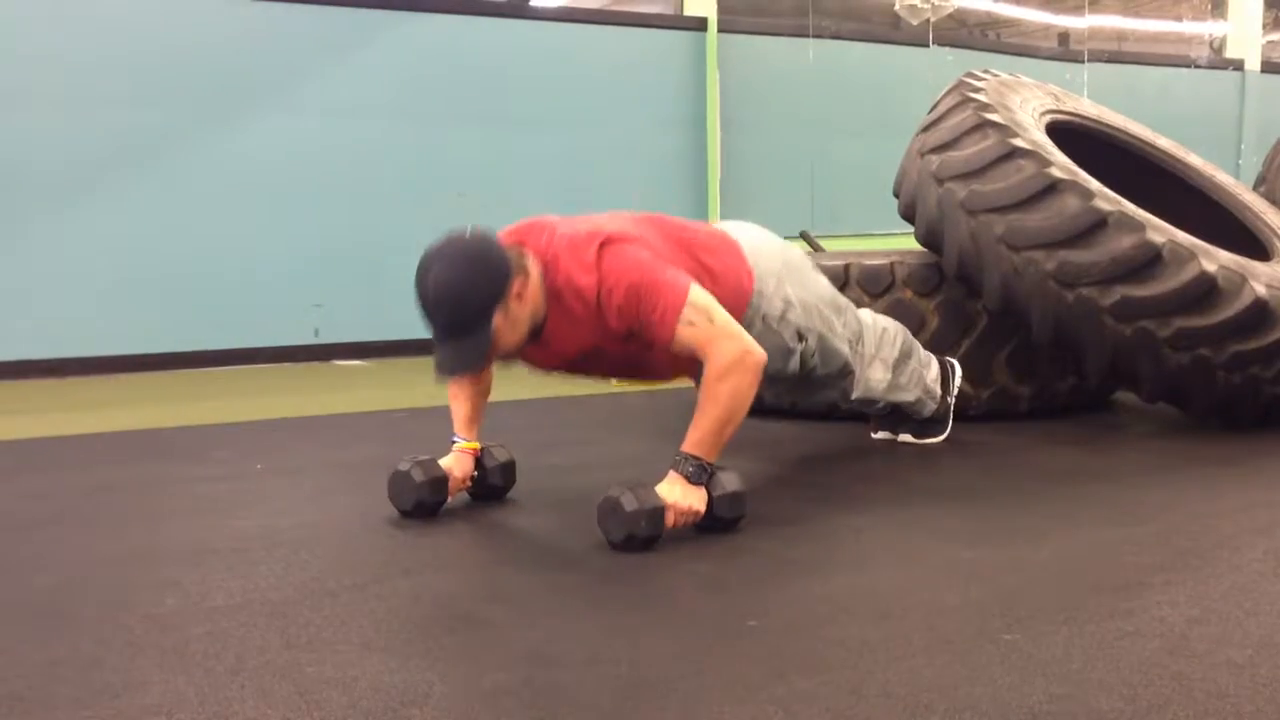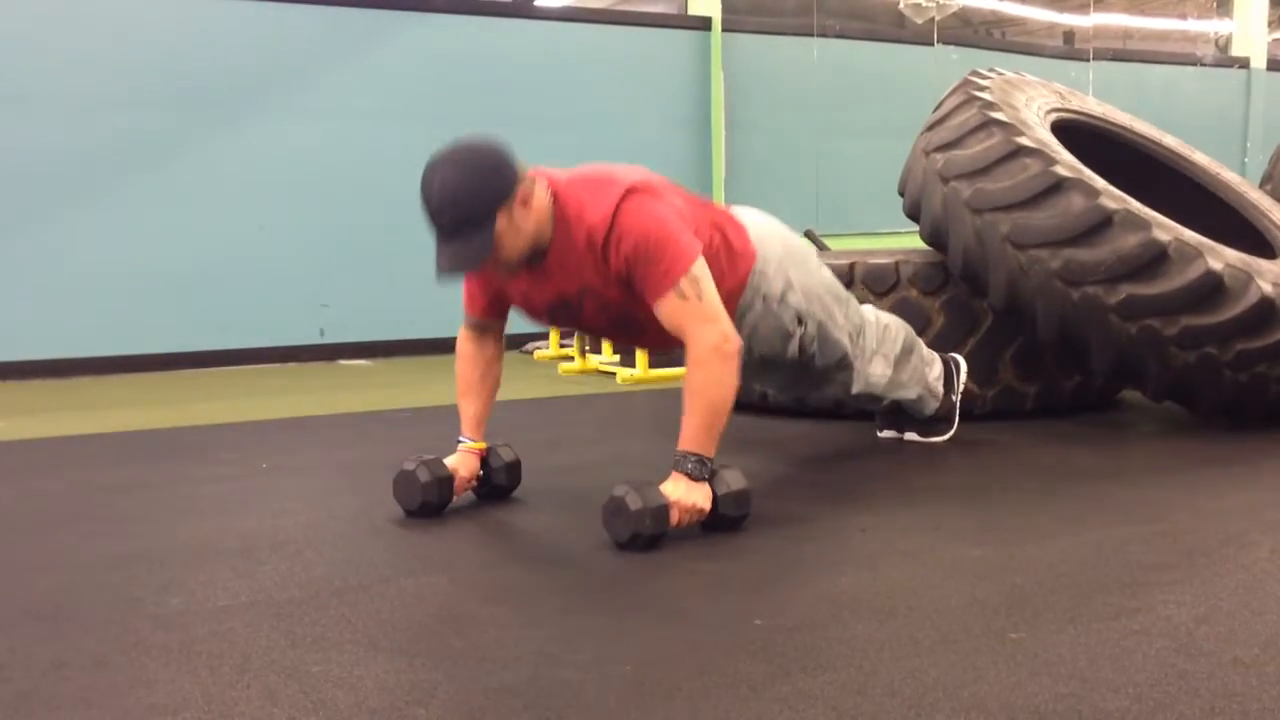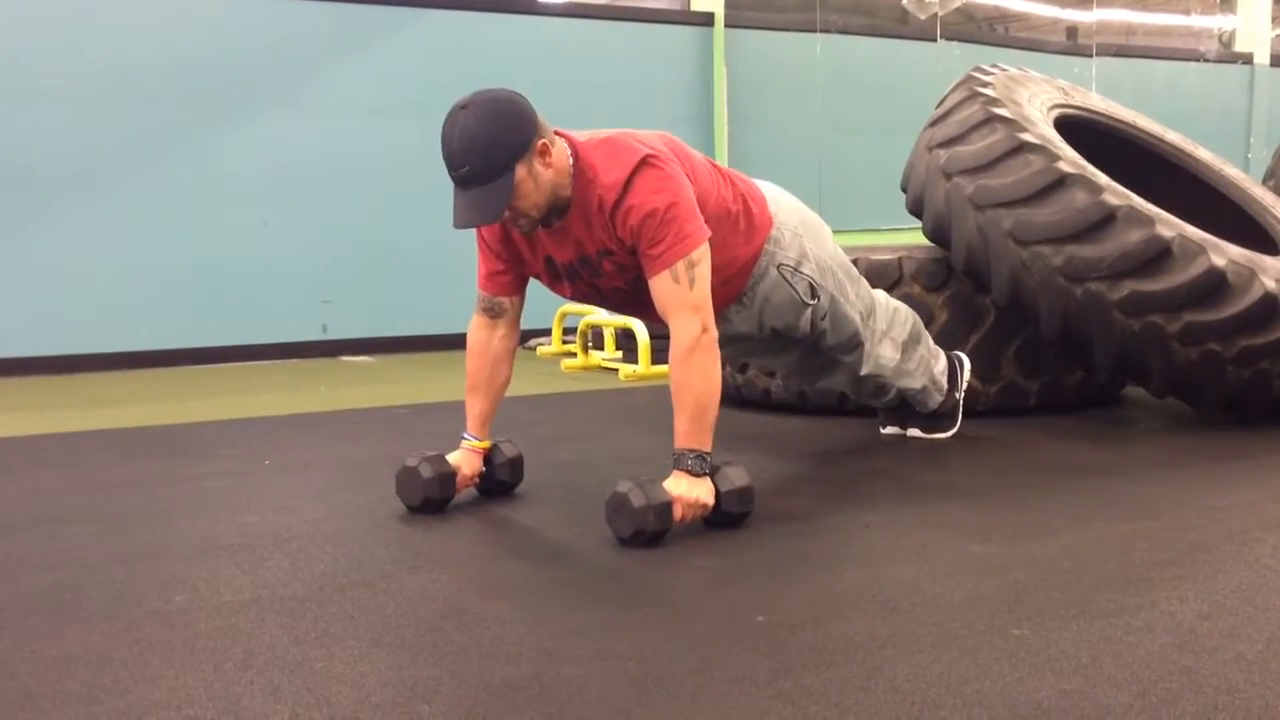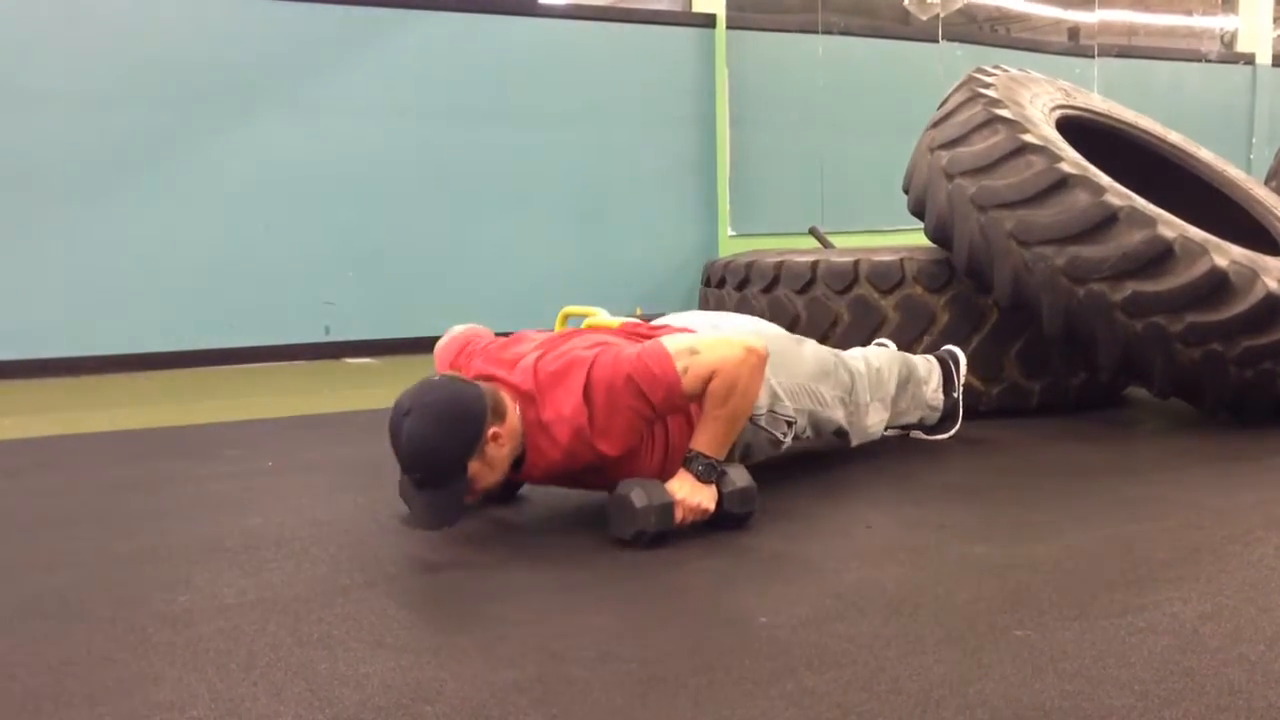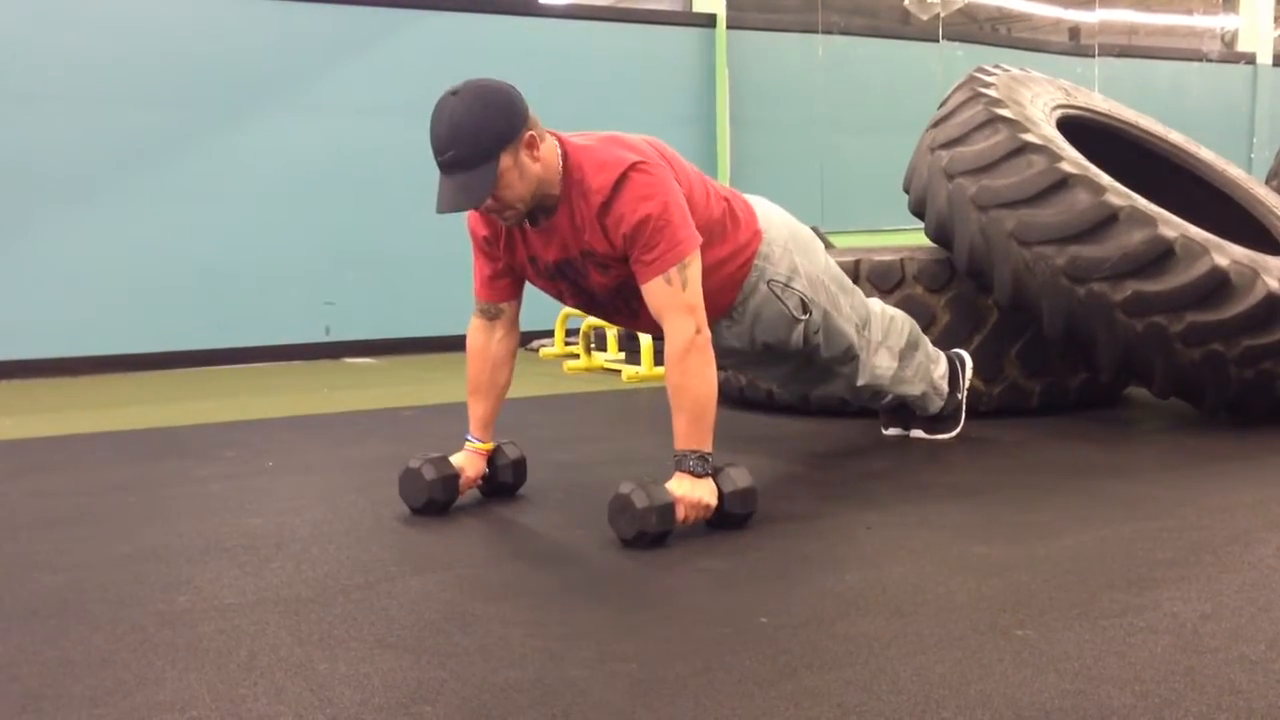
dt=1s
person 1, frame 1
left shoulder: (608, 279)
right shoulder: (487, 283)
left elbow: (742, 357)
right elbow: (467, 357)
left wrist: (690, 474)
right wrist: (464, 442)
left hip: (749, 288)
right hip: (685, 283)
left knee: (852, 354)
right knee: (822, 373)
left ankle: (931, 383)
right ankle: (902, 398)
person 1, frame 2
left shoulder: (622, 218)
right shoulder: (490, 236)
left elbow: (720, 342)
right elbow: (480, 334)
left wrist: (693, 469)
right wrist: (471, 445)
left hip: (752, 277)
right hip: (691, 300)
left knee: (856, 353)
right knee: (814, 372)
left ankle: (935, 384)
right ankle: (907, 396)
person 1, frame 3
left shoulder: (638, 184)
right shoulder: (504, 212)
left elbow: (694, 332)
right elbow: (494, 321)
left wrist: (691, 467)
right wrist: (474, 443)
left hip: (769, 253)
right hip: (710, 295)
left knee: (866, 337)
right knee: (819, 364)
left ankle: (939, 381)
right ankle: (905, 393)
person 1, frame 4
left shoulder: (587, 403)
right shoulder: (464, 377)
left elbow: (745, 357)
right elbow: (457, 335)
left wrist: (700, 471)
left hip: (740, 374)
right hip: (673, 356)
left knee: (848, 398)
left ankle: (933, 379)
right ankle: (877, 364)
person 1, frame 5
left shoulder: (626, 183)
right shoulder: (491, 215)
left elbow: (687, 331)
right elbow: (493, 324)
left wrist: (693, 468)
right wrist: (477, 444)
left hip: (758, 267)
right hip: (702, 304)
left knee: (862, 348)
right knee: (821, 372)
left ankle: (941, 380)
right ankle: (911, 393)
